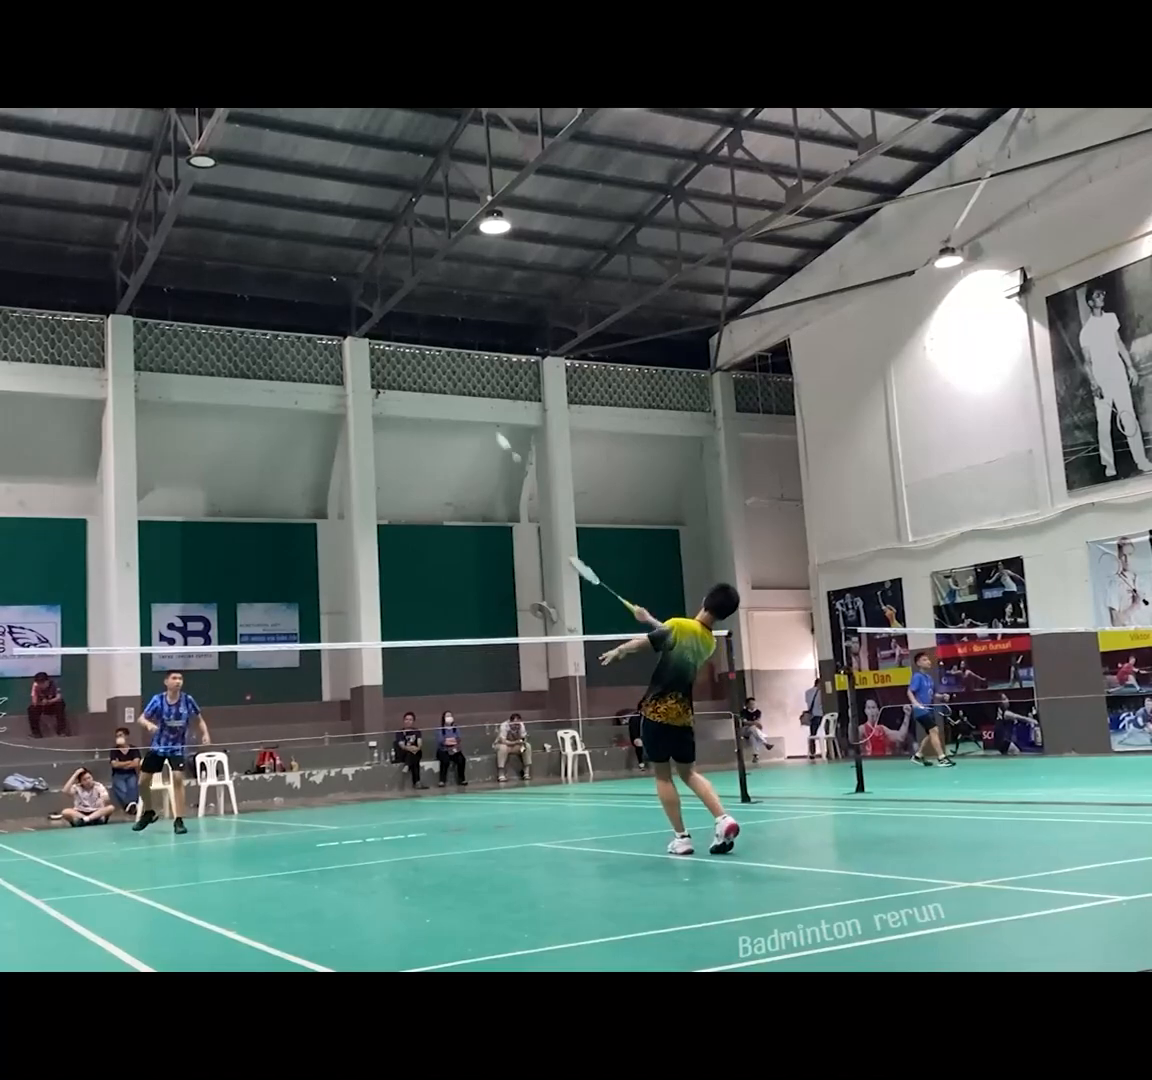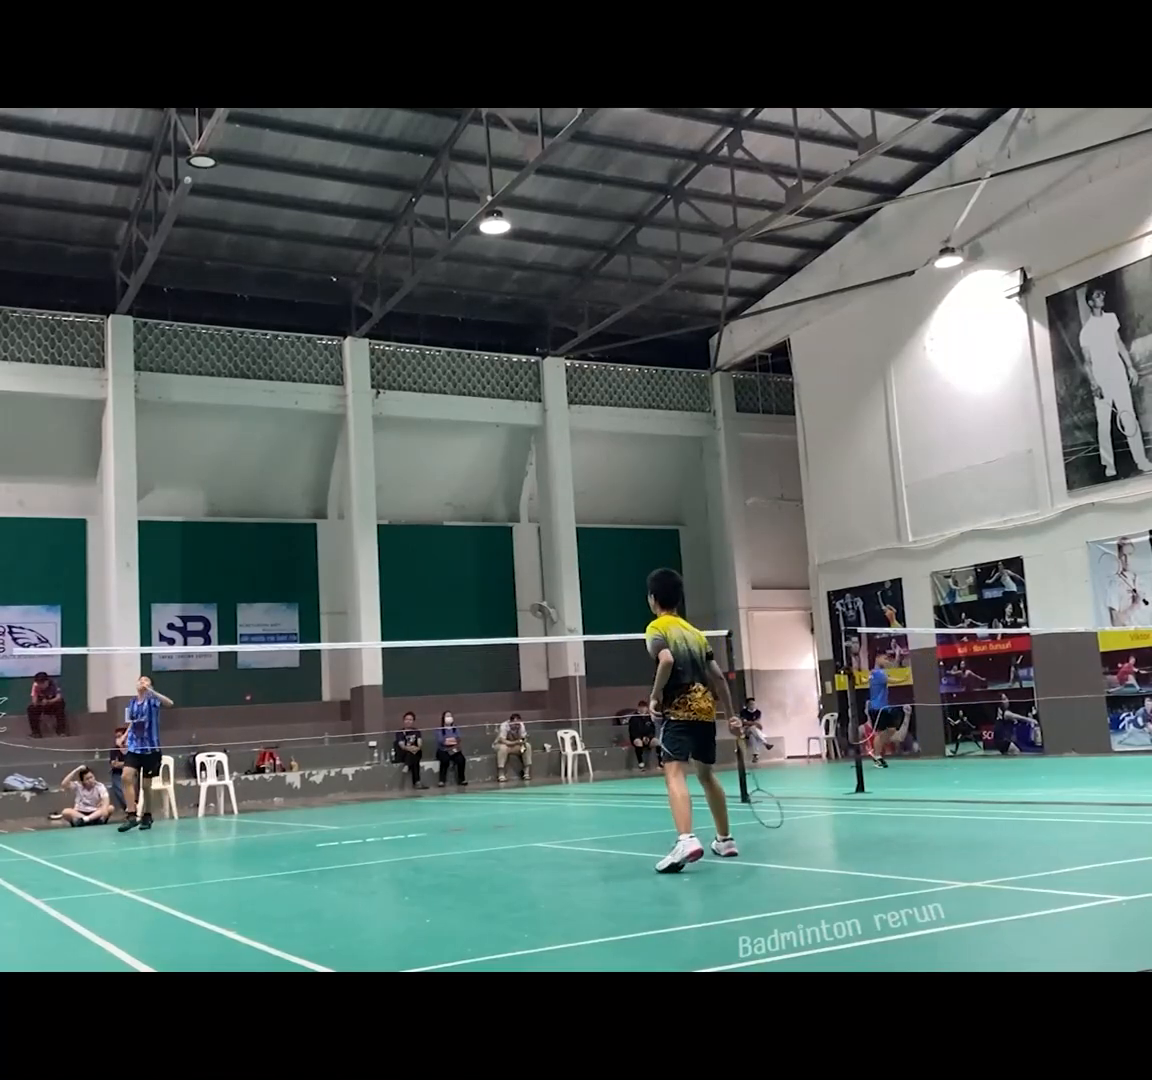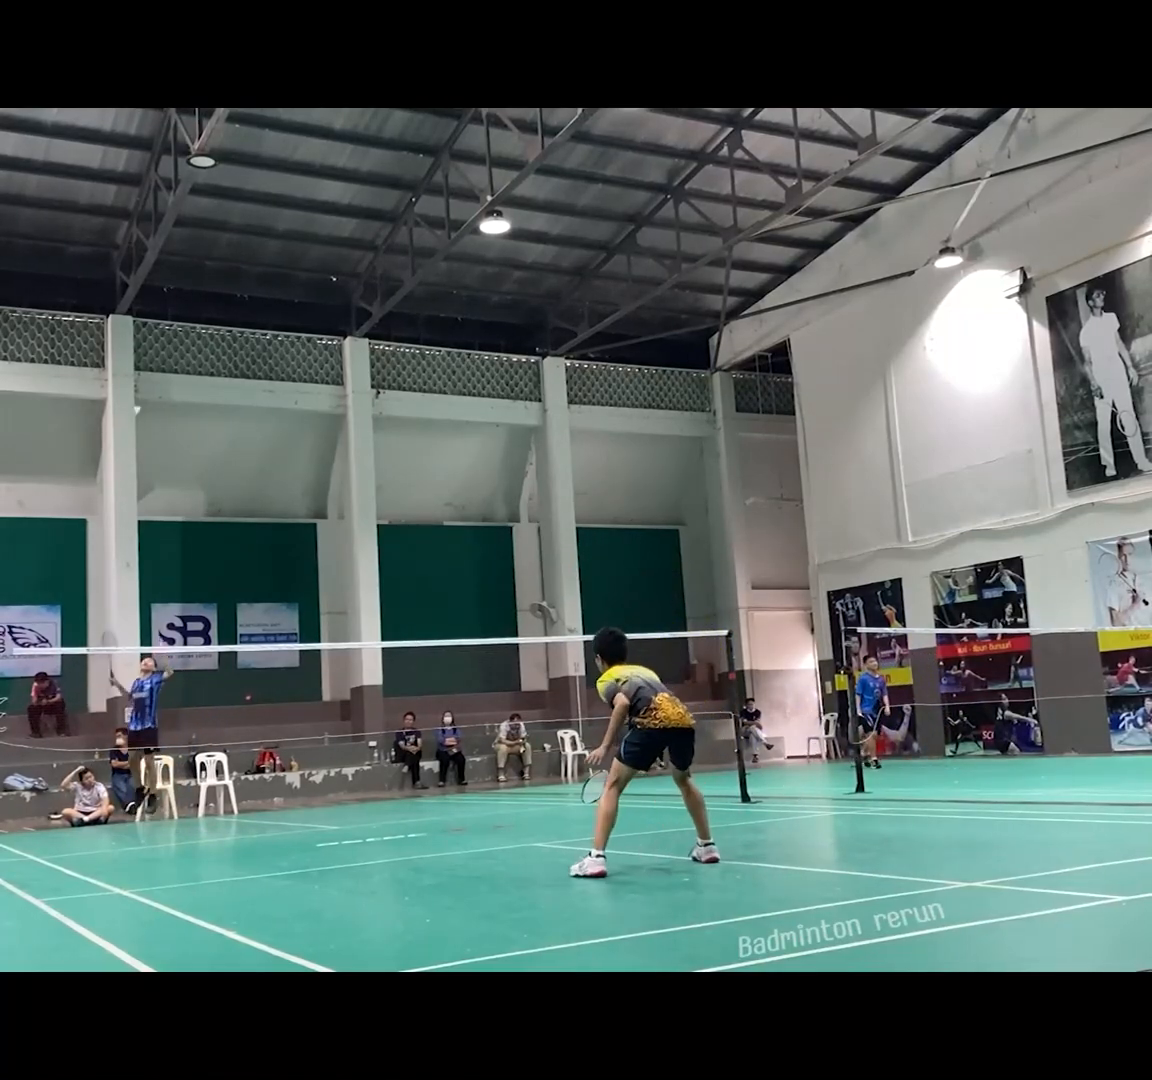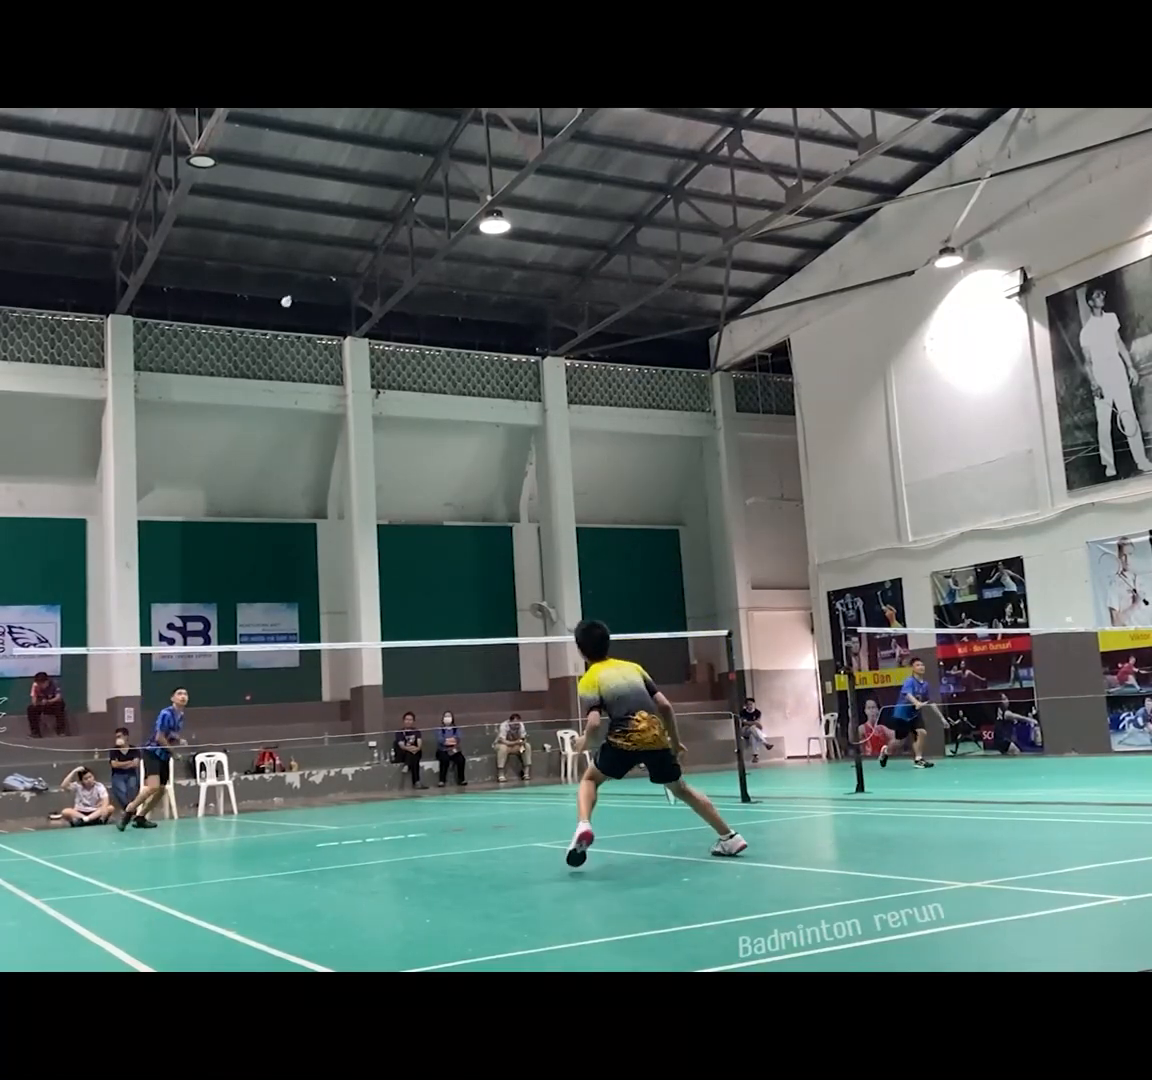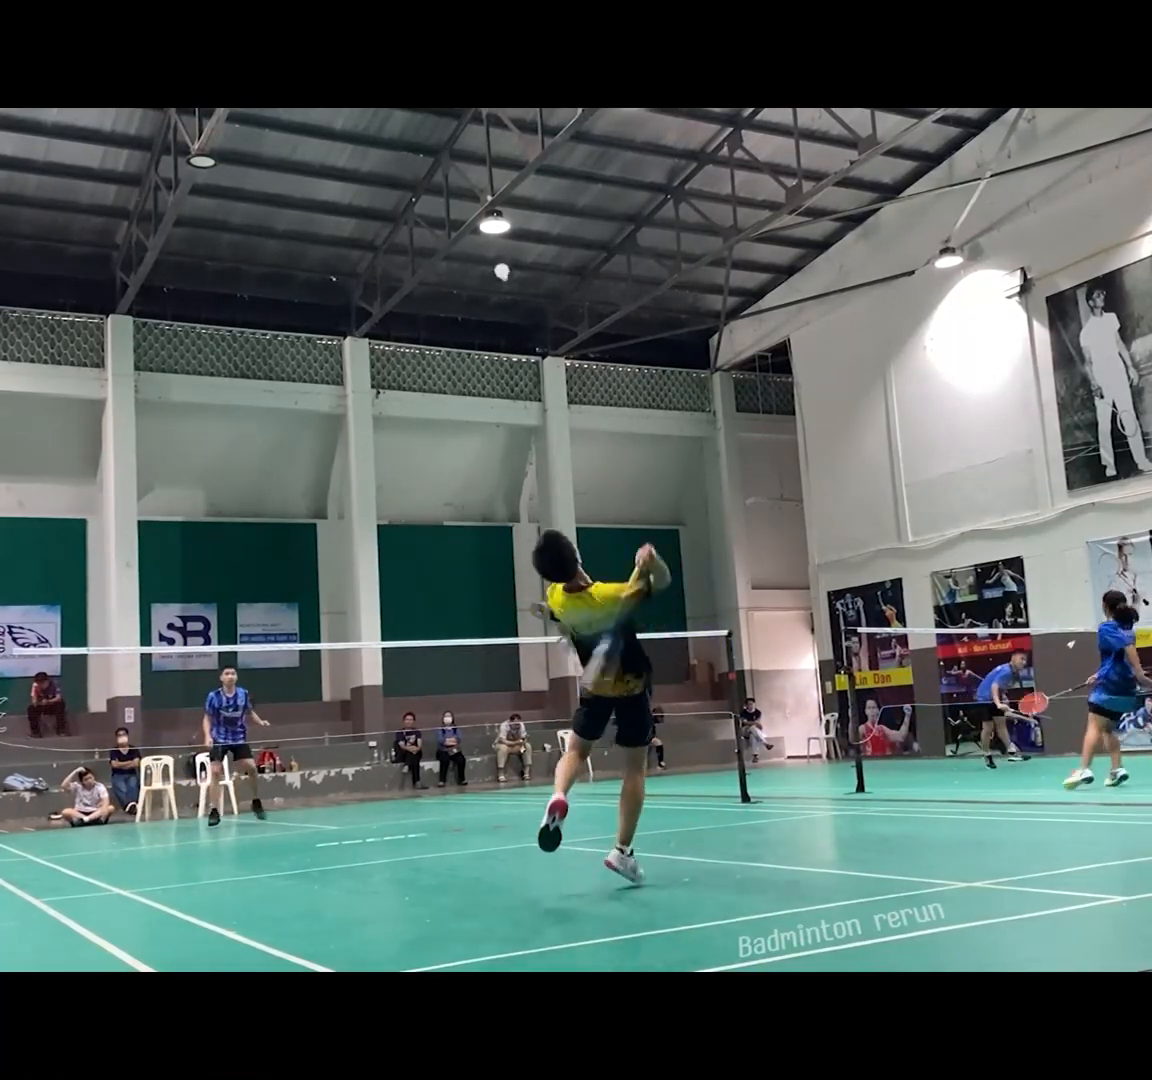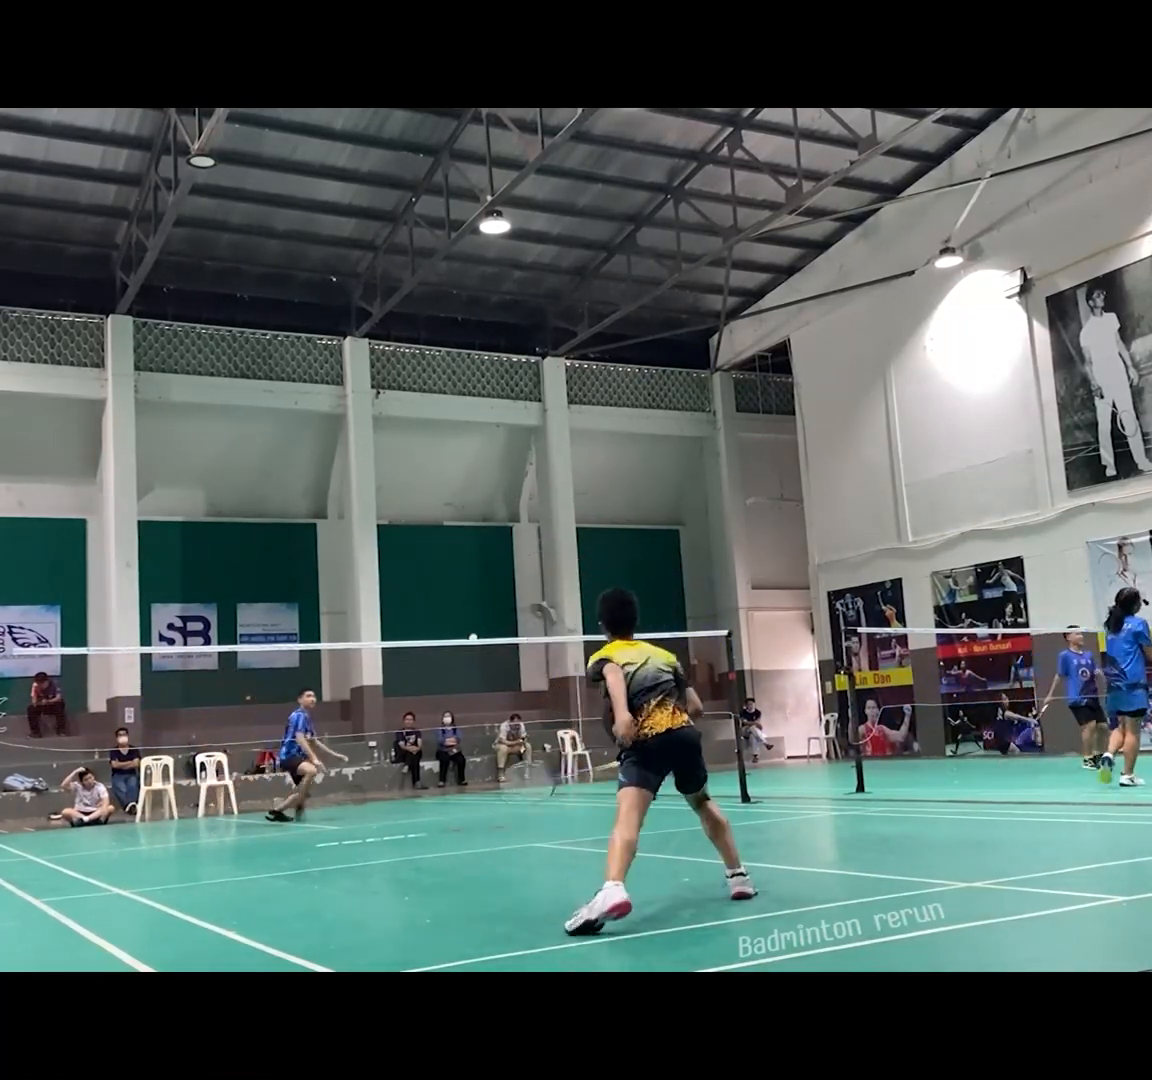
dt=0.7s
person 1, frame 1
left shoulder: (677, 626)
right shoulder: (709, 644)
left elbow: (639, 644)
left wrist: (616, 652)
right wrist: (649, 619)
left hip: (657, 710)
right hip: (683, 714)
left knee: (663, 775)
right knee: (689, 772)
left ankle: (681, 837)
right ankle: (723, 819)
person 1, frame 2
left shoulder: (657, 628)
right shoulder: (694, 632)
left elbow: (665, 660)
right elbow: (718, 676)
left wrist: (654, 695)
right wrist: (731, 715)
left hip: (678, 711)
right hip: (705, 710)
left knee: (674, 776)
right knee: (706, 775)
left ankle: (687, 843)
right ankle: (725, 840)
person 1, frame 3
left shoulder: (606, 680)
right shoulder: (645, 671)
left elbow: (622, 704)
left wrist: (604, 747)
left hip: (651, 723)
right hip: (683, 719)
left knee: (612, 788)
right knee: (683, 779)
left ankle: (596, 858)
right ankle: (706, 846)
person 1, frame 4
left shoulder: (587, 682)
right shoulder: (633, 668)
left elbow: (594, 723)
right elbow: (665, 706)
left wrist: (583, 743)
right wrist: (677, 742)
left hip: (623, 741)
right hip: (657, 739)
left knee: (589, 781)
right knee: (681, 791)
left ankle: (583, 828)
right ankle: (728, 837)
person 1, frame 5
left shoulder: (556, 600)
right shoulder: (614, 596)
right elbow: (662, 581)
right wrist: (650, 562)
left hip: (595, 688)
right hip: (630, 691)
left knee: (575, 752)
right knee: (634, 771)
left ankle: (558, 797)
right ankle: (622, 852)
person 1, frame 6
left shoulder: (603, 656)
right shoulder: (663, 654)
left elbow: (613, 675)
right elbow: (695, 705)
left wrist: (621, 715)
left hip: (642, 739)
right hip: (686, 734)
left knee: (627, 822)
right knee: (701, 803)
left ankle: (612, 894)
right ankle: (738, 876)
